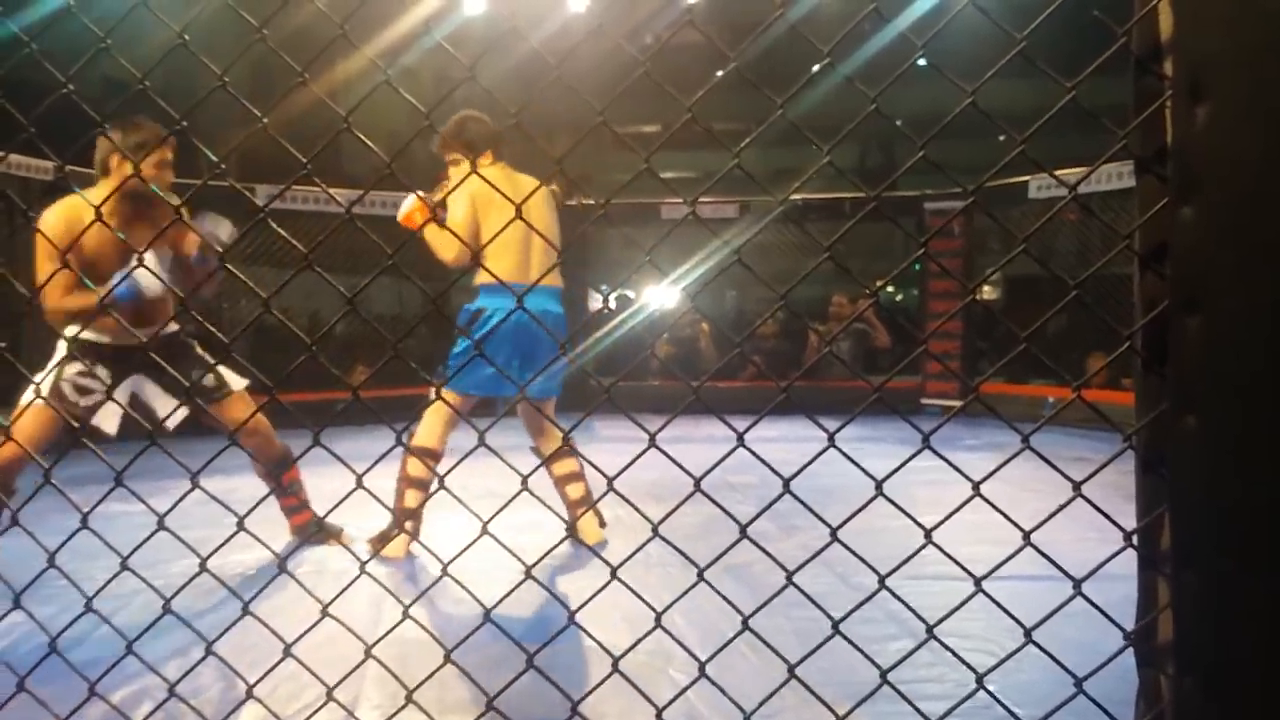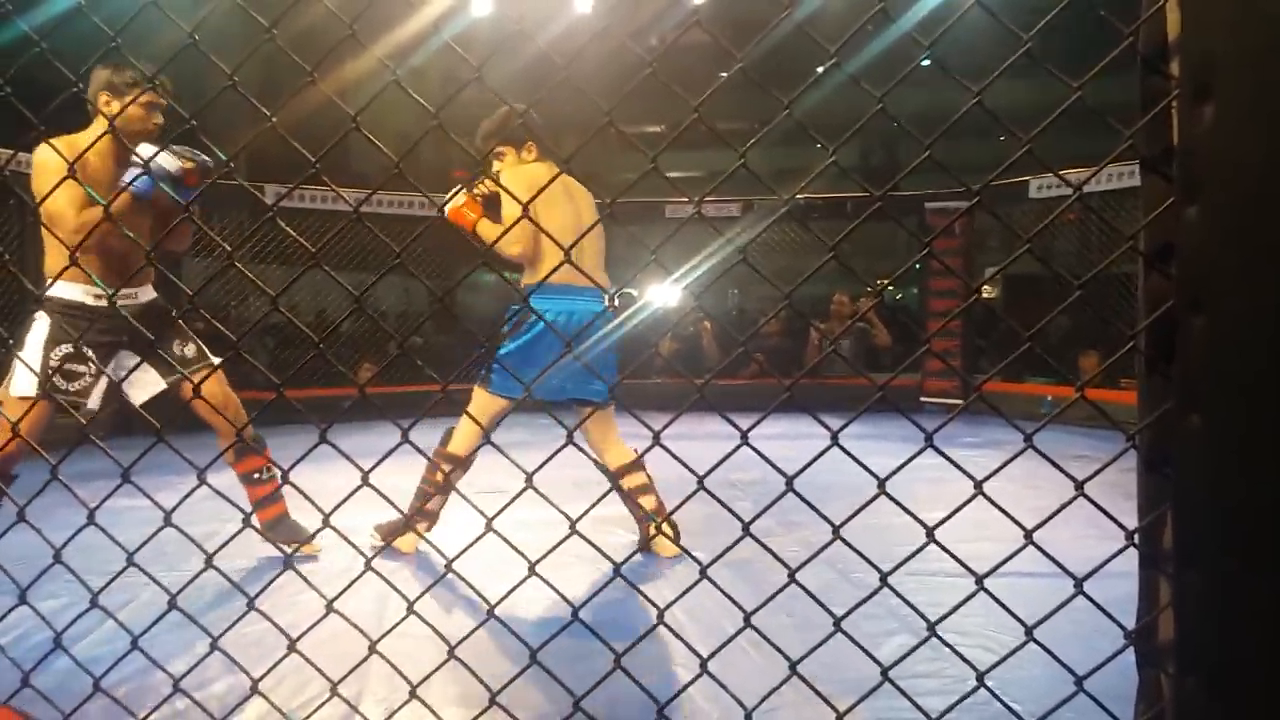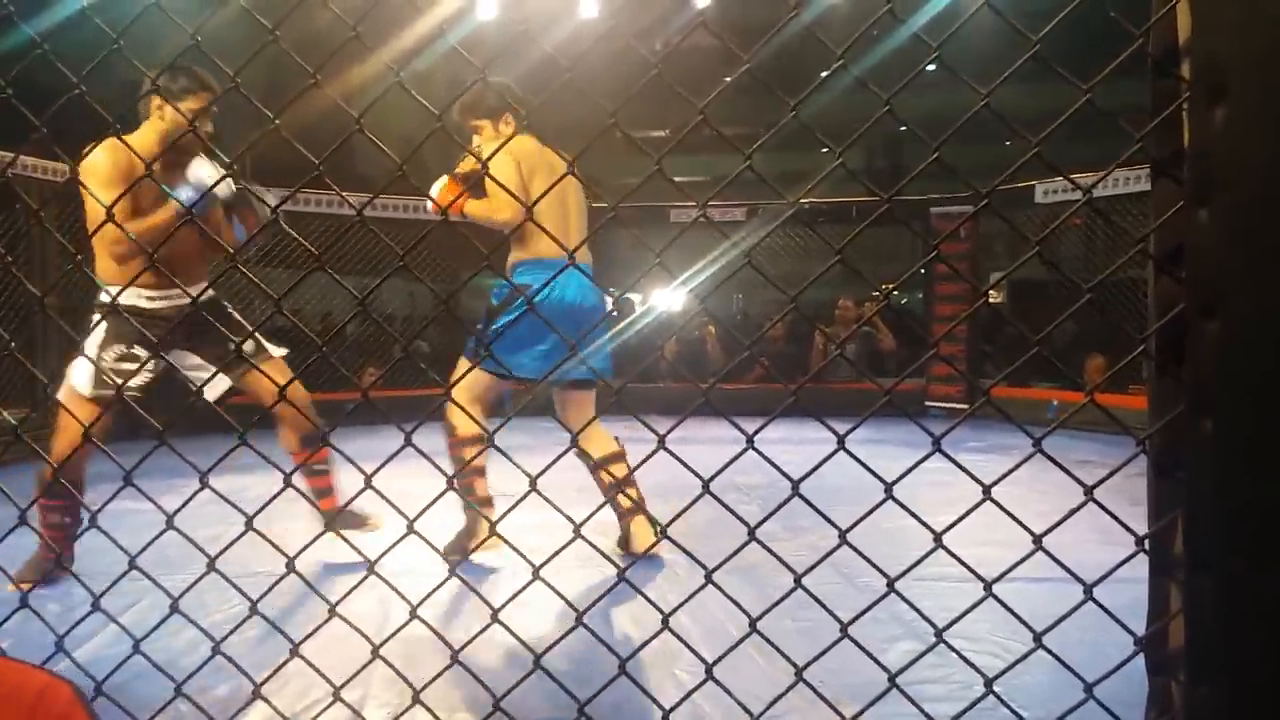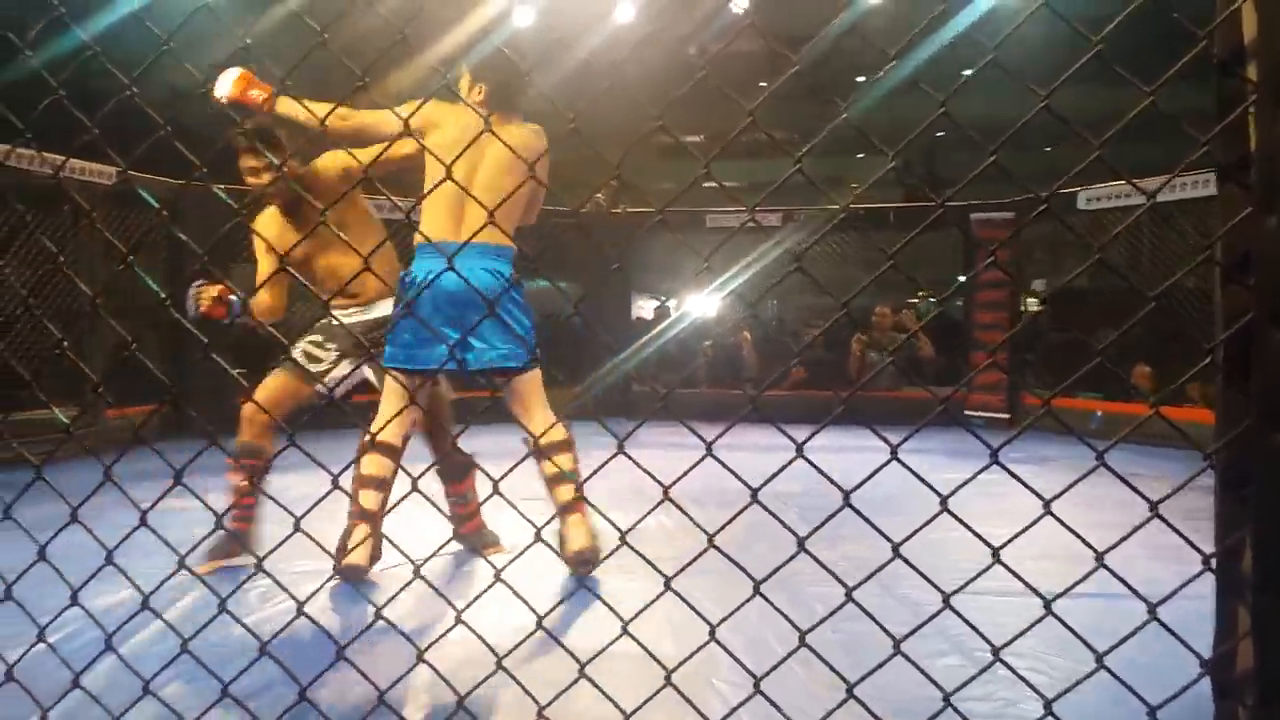
dt=0.4s
person 1, frame 1
left shoulder: (472, 183)
right shoulder: (539, 189)
left elbow: (457, 254)
left wrist: (424, 222)
left hip: (499, 308)
right hip: (547, 308)
left knee: (438, 415)
right knee: (540, 422)
left ankle: (401, 529)
right ankle: (587, 516)
person 1, frame 2
left shoulder: (523, 177)
right shoulder: (578, 190)
left elbow: (516, 247)
left wrist: (473, 220)
left hip: (547, 310)
right hip: (594, 312)
left knee: (474, 418)
right knee: (602, 430)
left ankle: (412, 525)
right ankle: (660, 531)
person 1, frame 3
left shoulder: (512, 152)
right shoulder: (558, 165)
left elbow: (514, 214)
left wrist: (458, 198)
right wrist: (479, 177)
left hip: (535, 289)
right hip: (582, 291)
left knee: (465, 393)
right knee: (579, 420)
left ankle: (480, 519)
right ankle: (639, 527)
person 1, frame 4
left shoulder: (437, 115)
right shoulder: (534, 141)
left elbow: (343, 121)
left wrist: (267, 98)
left hip: (433, 272)
right hip: (493, 275)
left knee: (396, 407)
right knee: (533, 407)
left ankle: (361, 539)
right ankle: (573, 529)
person 2, frame 1
left shoulder: (167, 213)
right shoulder: (63, 220)
left elbow: (195, 286)
right elbow: (54, 307)
left wrist: (206, 260)
right wrist: (126, 289)
left hip: (161, 344)
right hip: (92, 349)
left knee: (255, 426)
left ankle: (302, 519)
person 2, frame 2
left shoulder: (146, 163)
right shoulder: (57, 156)
left elbow: (175, 243)
right elbow: (76, 237)
left wrist: (185, 189)
right wrist: (141, 184)
left hip: (143, 311)
right hip: (75, 314)
left knee: (227, 409)
left ankle: (275, 520)
person 2, frame 3
left shoulder: (197, 168)
right shoulder: (109, 159)
right elbow: (113, 246)
left wrist: (233, 229)
right wrist: (186, 199)
left hip: (196, 308)
right hip: (131, 315)
left knee: (289, 394)
right knee: (73, 437)
left ankle: (328, 508)
right ankle: (55, 549)
person 2, frame 4
left shoulder: (335, 172)
right shoulder: (265, 228)
right elbow: (268, 310)
right wrist: (228, 304)
left hip: (392, 319)
right hip: (342, 327)
left knee: (437, 429)
right knee: (258, 408)
left ankle: (469, 522)
right ankle: (237, 530)
